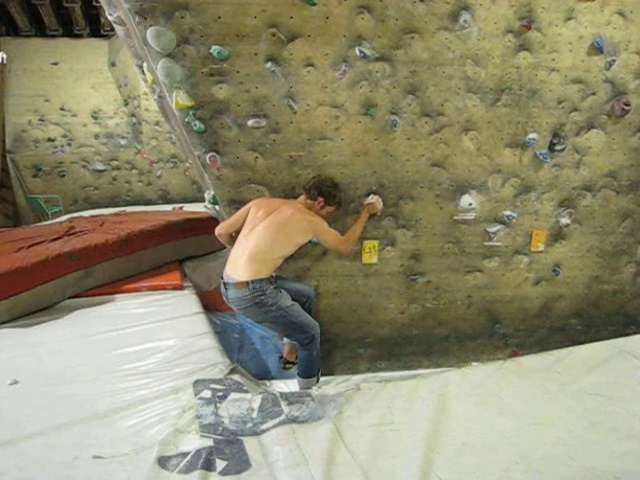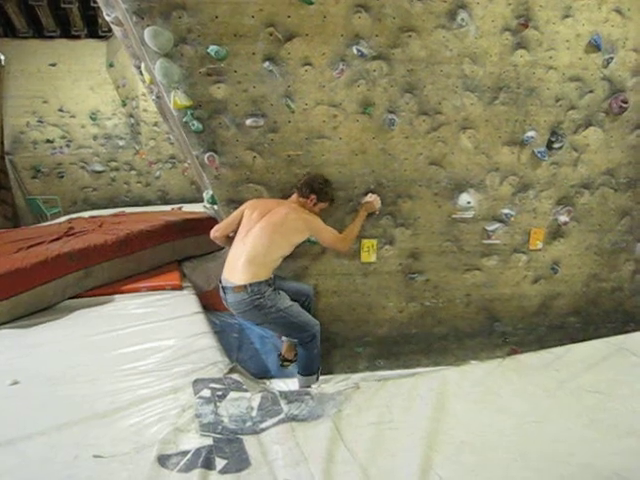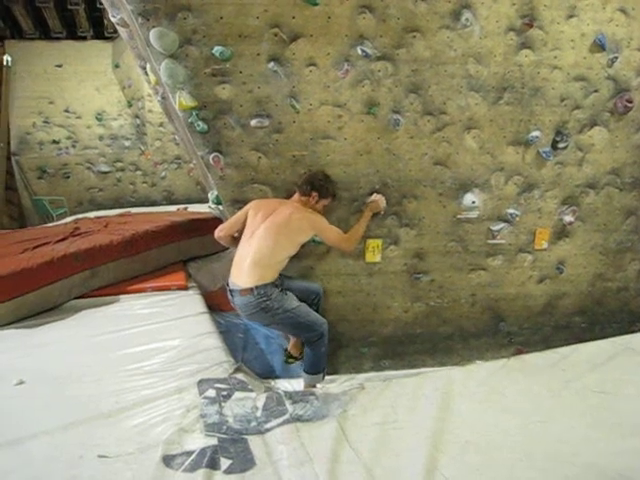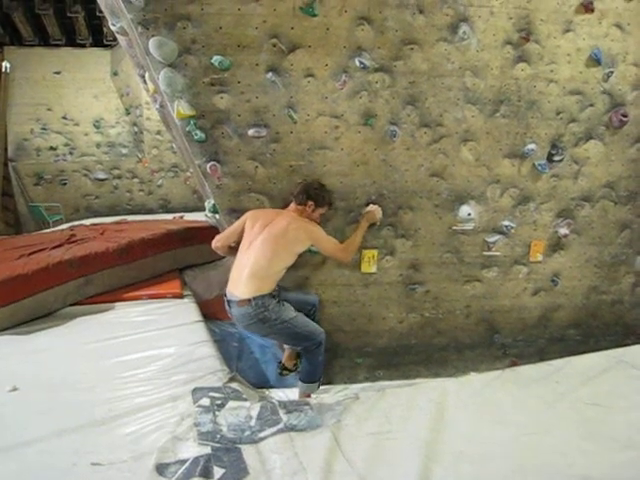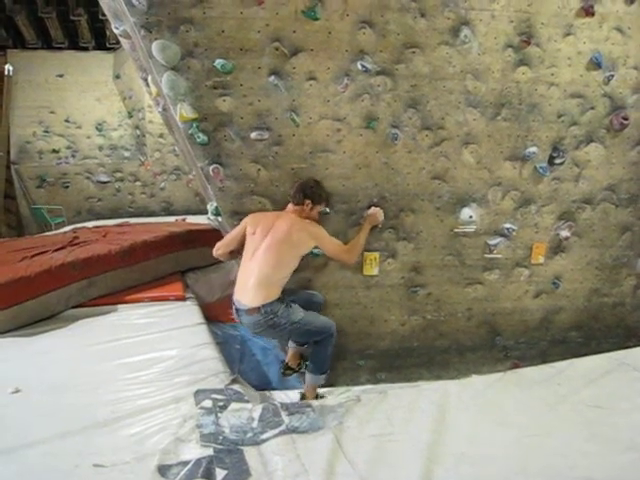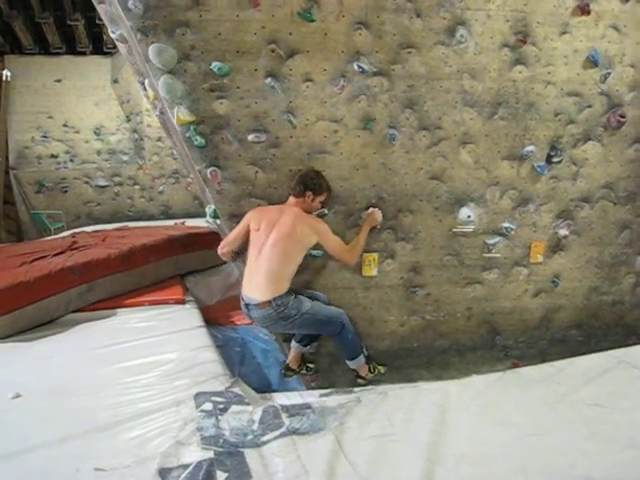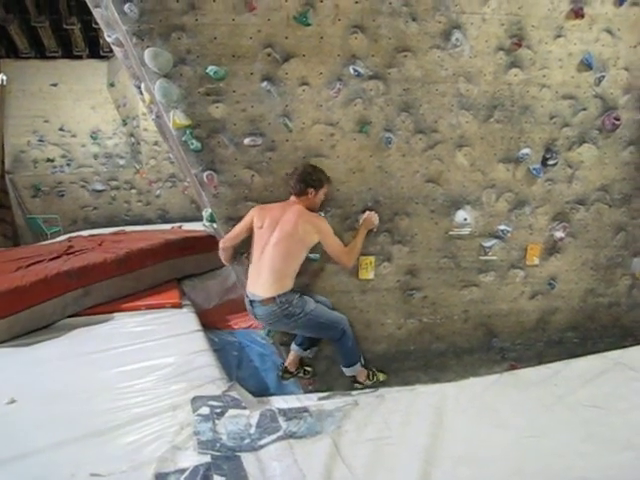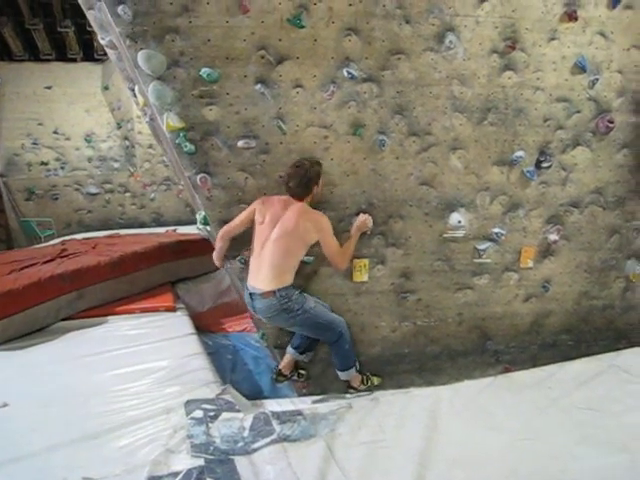
dt=0.4s
person 1, frame 1
left shoulder: (261, 202)
right shoulder: (310, 220)
left elbow: (221, 231)
right elbow: (345, 246)
right wrist: (366, 212)
left hip: (229, 286)
right hip: (251, 293)
left knee: (305, 295)
right knee: (310, 333)
right ankle: (306, 392)
person 1, frame 2
left shoulder: (255, 203)
right shoulder: (305, 218)
left elbow: (217, 234)
right elbow: (343, 244)
right wrist: (364, 211)
left hip: (227, 290)
right hip: (250, 296)
left knee: (305, 294)
right knee: (311, 331)
left ankle: (289, 349)
right ankle: (305, 391)
person 1, frame 3
left shoulder: (258, 204)
right shoulder: (309, 218)
left elbow: (221, 234)
right elbow: (348, 244)
right wrist: (369, 211)
left hip: (235, 291)
right hip: (257, 298)
left knee: (314, 292)
right knee: (318, 330)
left ankle: (295, 347)
right ankle: (310, 390)
person 1, frame 4
left shoulder: (255, 214)
right shoulder: (306, 228)
left elbow: (218, 245)
right elbow: (345, 255)
right wrist: (365, 222)
left hip: (232, 302)
right hip: (254, 309)
left knee: (310, 304)
right knee: (316, 339)
left ankle: (289, 360)
right ankle: (304, 399)
person 1, frame 5
left shoulder: (254, 219)
right shoulder: (308, 229)
left elbow: (219, 252)
right elbow: (349, 257)
right wrist: (368, 224)
left hip: (239, 309)
right hip: (263, 316)
left knee: (315, 302)
right knee: (326, 330)
left ankle: (292, 360)
right ankle: (309, 394)
person 1, frame 6
left shoulder: (257, 214)
right shoulder: (312, 224)
left elbow: (223, 250)
right elbow: (350, 257)
left wrist: (237, 259)
right wrist: (367, 225)
left hip: (248, 305)
right hip: (272, 310)
left knee: (320, 303)
right knee: (339, 320)
left ankle: (293, 361)
right ankle: (362, 370)
person 1, frame 7
left shoulder: (261, 211)
right shoulder: (314, 222)
left elbow: (225, 244)
right elbow: (347, 261)
left wrist: (227, 260)
right wrist: (363, 229)
left hip: (252, 302)
right hip: (276, 307)
left knee: (323, 309)
right knee: (340, 325)
left ankle: (292, 364)
right ankle: (360, 375)
person 1, frame 8
left shoulder: (264, 204)
right shoulder: (316, 220)
left elbow: (224, 234)
right elbow: (340, 263)
left wrist: (218, 257)
right wrist: (357, 231)
left hip: (252, 297)
right hip: (276, 300)
left knee: (320, 314)
right knee: (337, 328)
left ankle: (286, 366)
right ankle: (355, 380)
